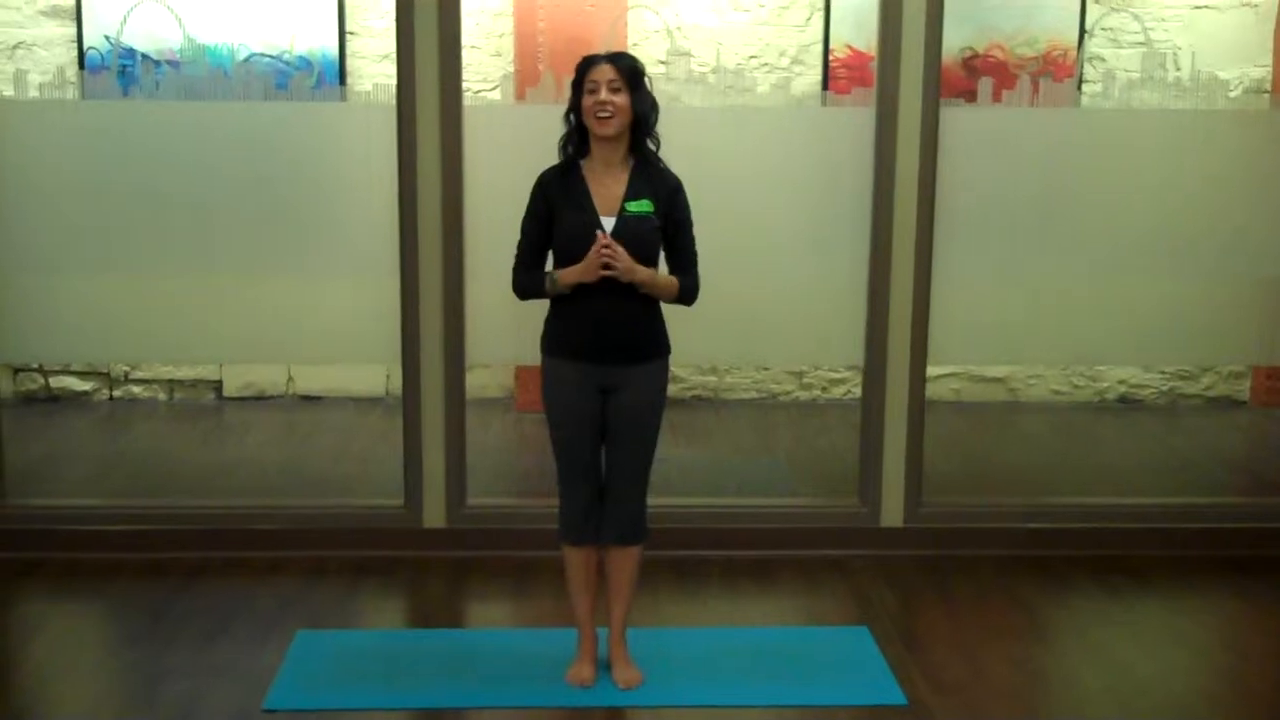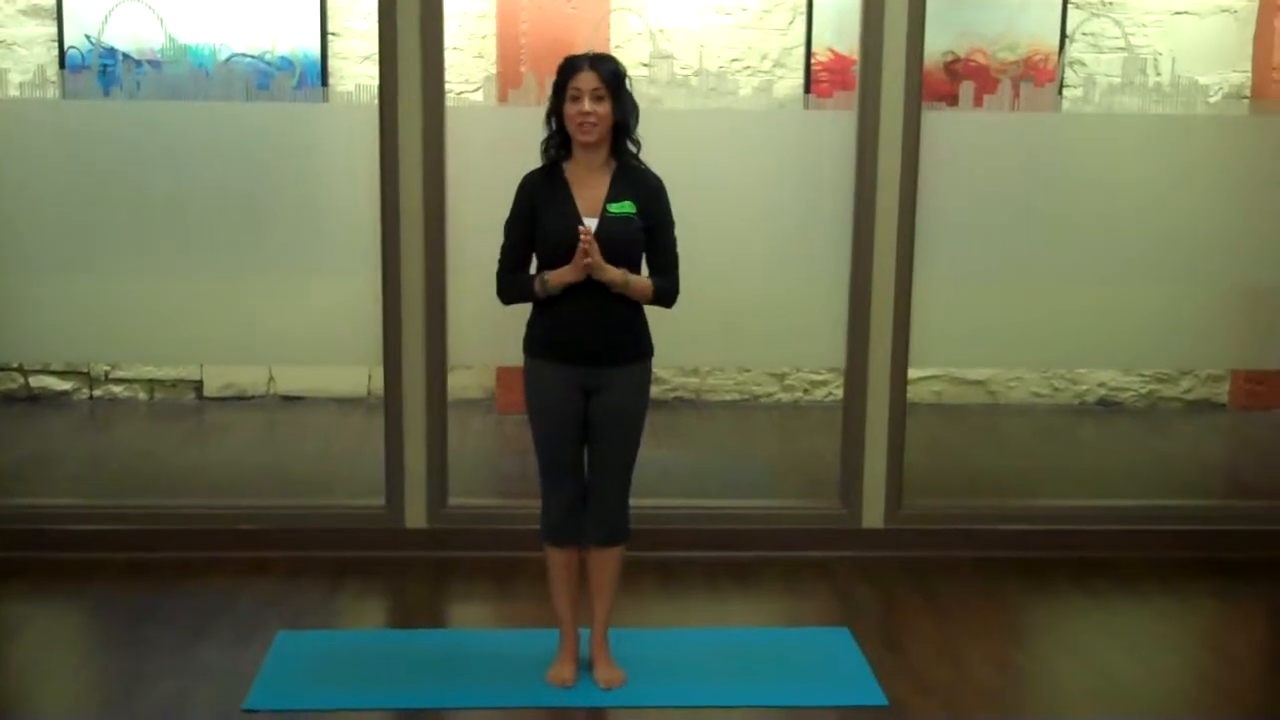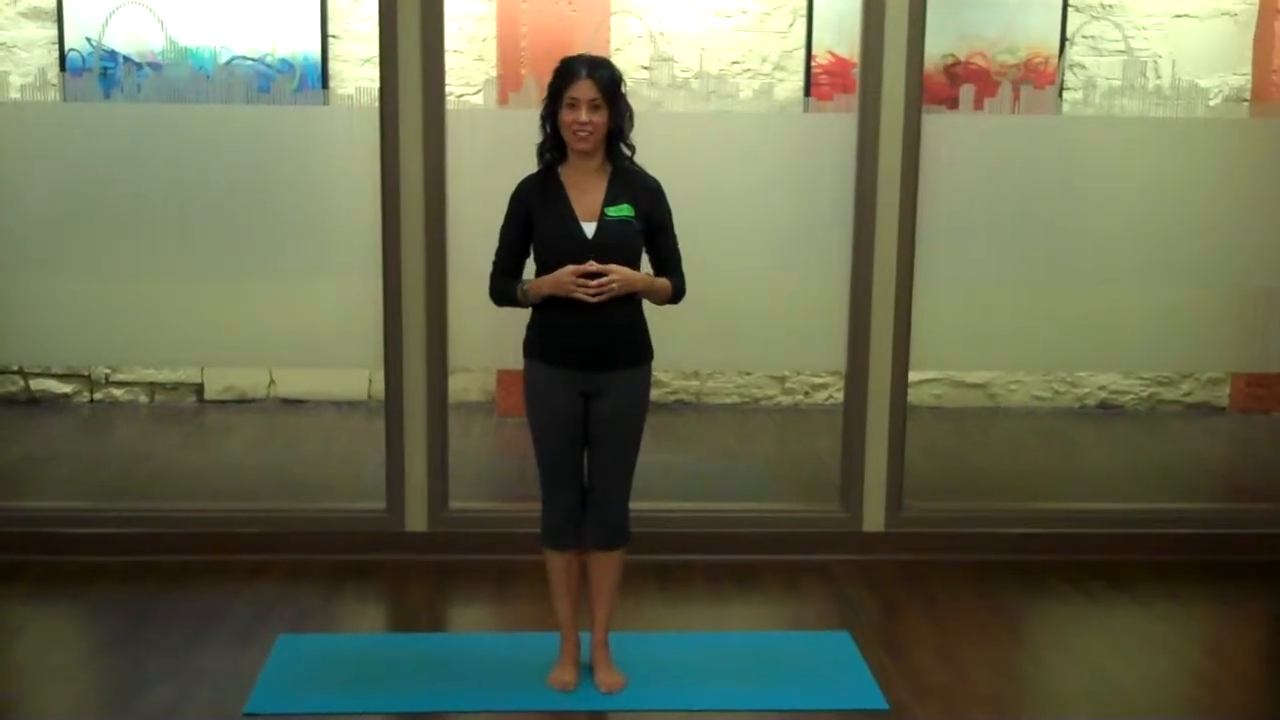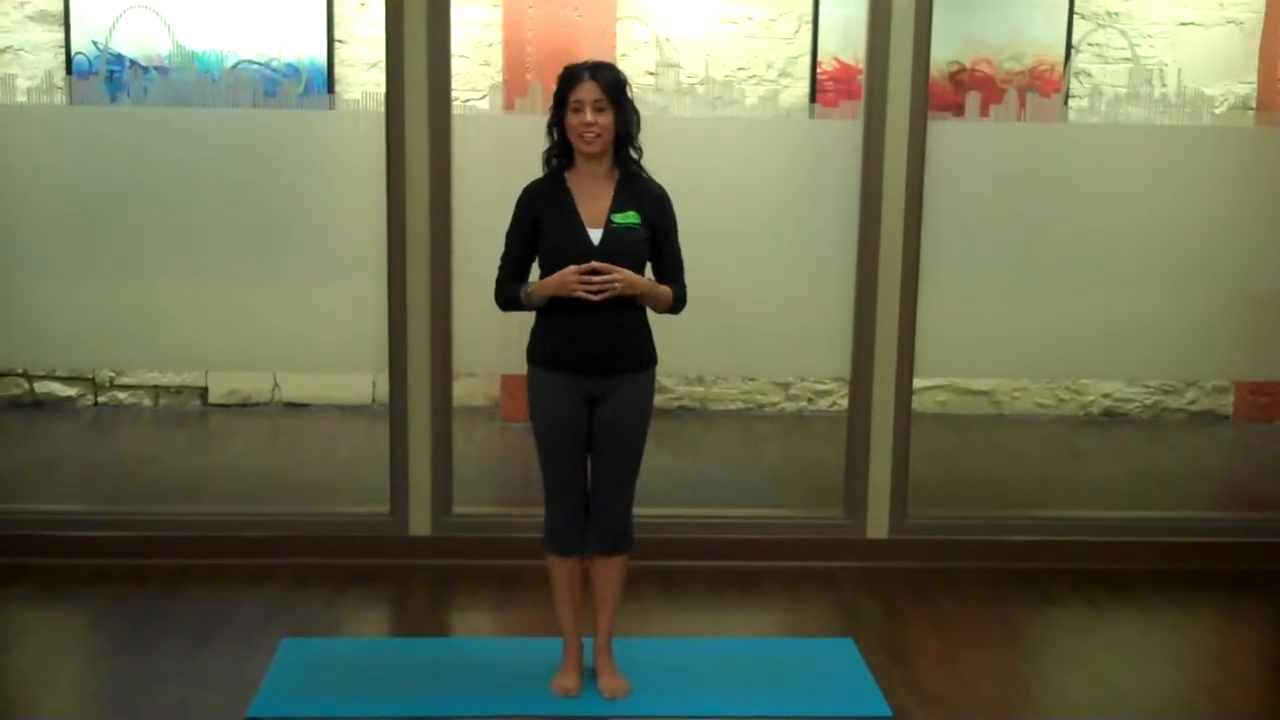
dt=0.5s
person 1, frame 1
left shoulder: (662, 186)
right shoulder: (553, 184)
left elbow: (687, 286)
right elbow: (524, 279)
left wrist: (633, 271)
right wrist: (579, 272)
left hip: (640, 364)
right hip: (569, 363)
left knee: (626, 499)
right knee: (578, 498)
left ankle: (619, 641)
right ankle: (585, 641)
person 1, frame 2
left shoulder: (645, 187)
right shoulder: (537, 187)
left elbow: (667, 288)
right elbow: (508, 285)
left wrist: (608, 271)
right wrist: (568, 272)
left hip: (623, 366)
right hip: (552, 365)
left knee: (609, 500)
right knee: (560, 499)
left ankle: (600, 642)
right ankle: (566, 641)
person 1, frame 3
left shoulder: (642, 189)
right shoulder: (532, 192)
left elbow: (675, 284)
right elbow: (499, 286)
left wrist: (633, 280)
right wrist: (548, 285)
left hip: (623, 369)
right hip: (552, 369)
left knee: (609, 505)
right knee: (560, 504)
left ankle: (601, 645)
right ankle: (567, 646)
person 1, frame 4
left shoulder: (649, 197)
right shoulder: (539, 197)
left elbow: (676, 295)
right elbow: (506, 291)
left wrist: (635, 284)
right wrist: (552, 285)
left hip: (627, 375)
right hip: (556, 374)
left knee: (613, 510)
right knee: (564, 509)
left ankle: (605, 651)
right ankle: (570, 651)
